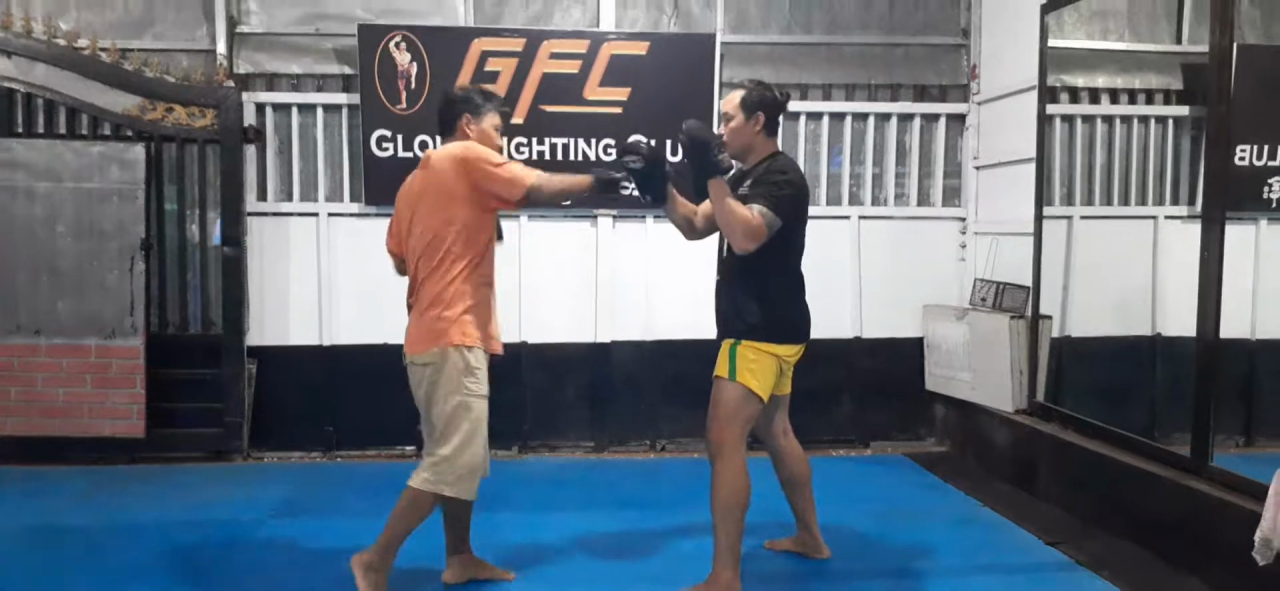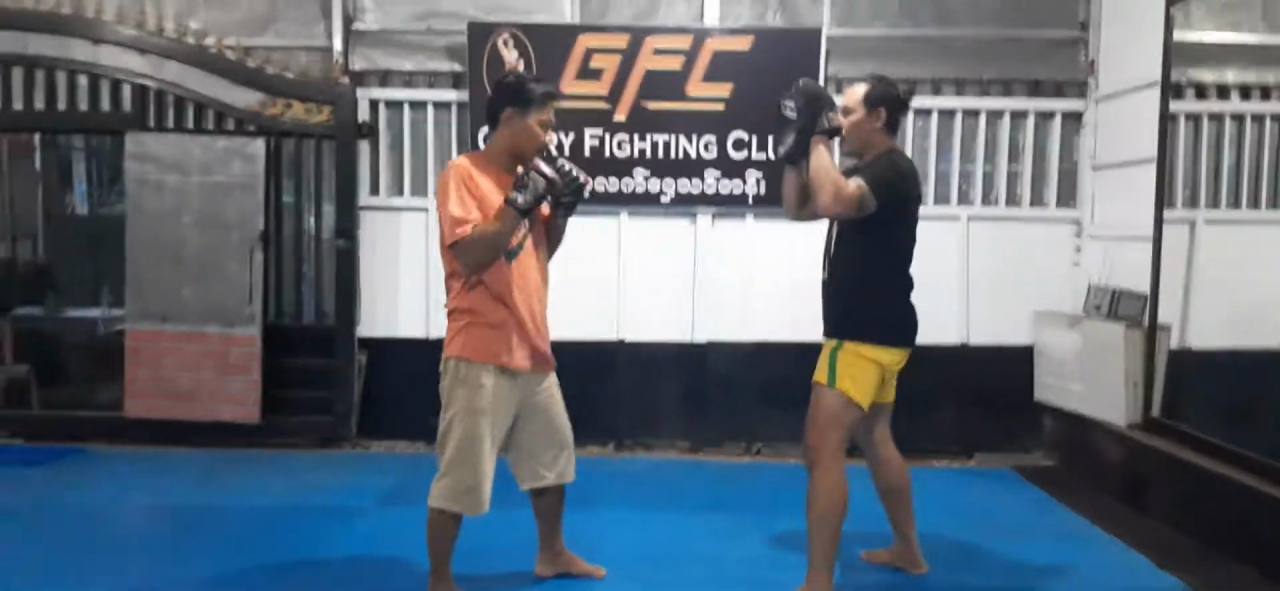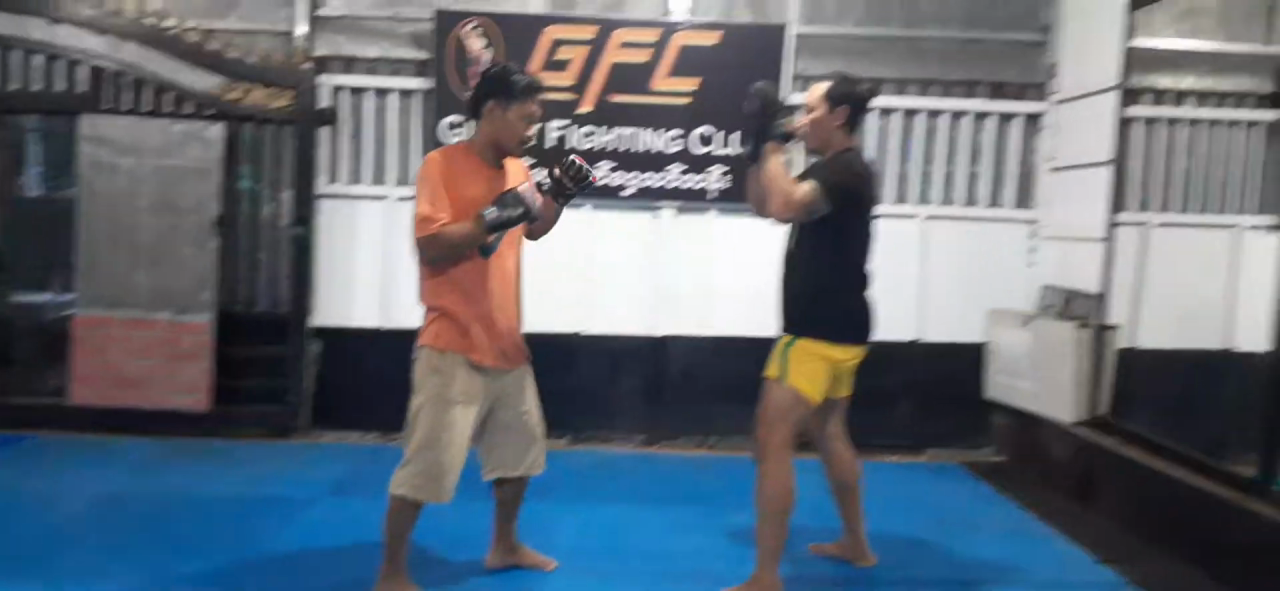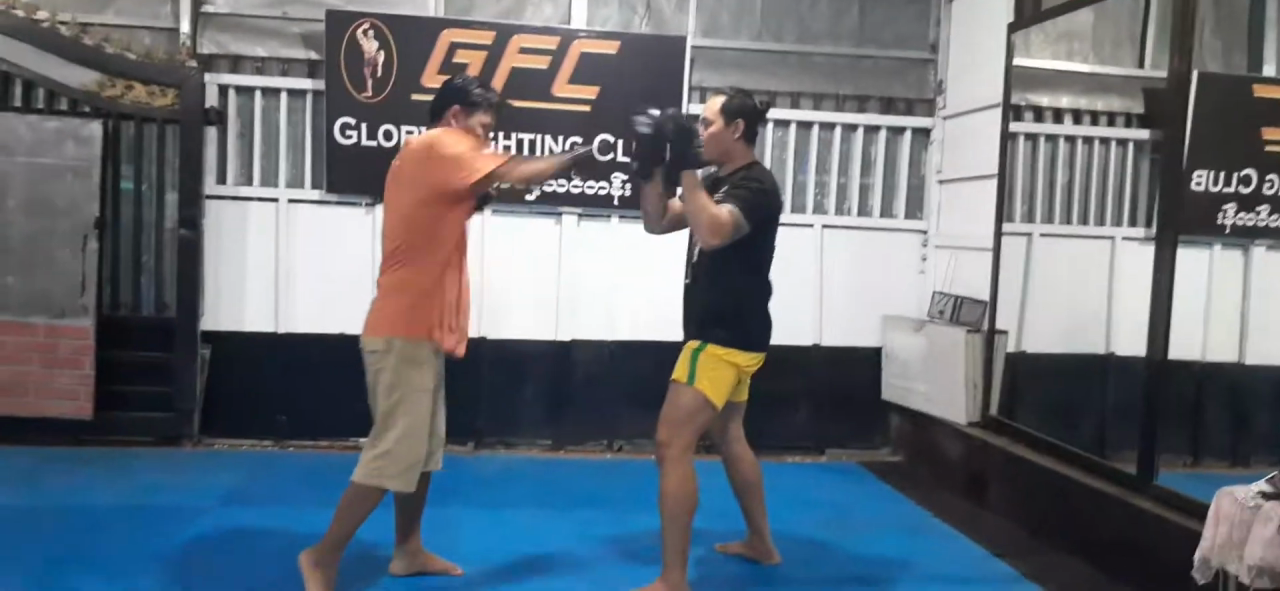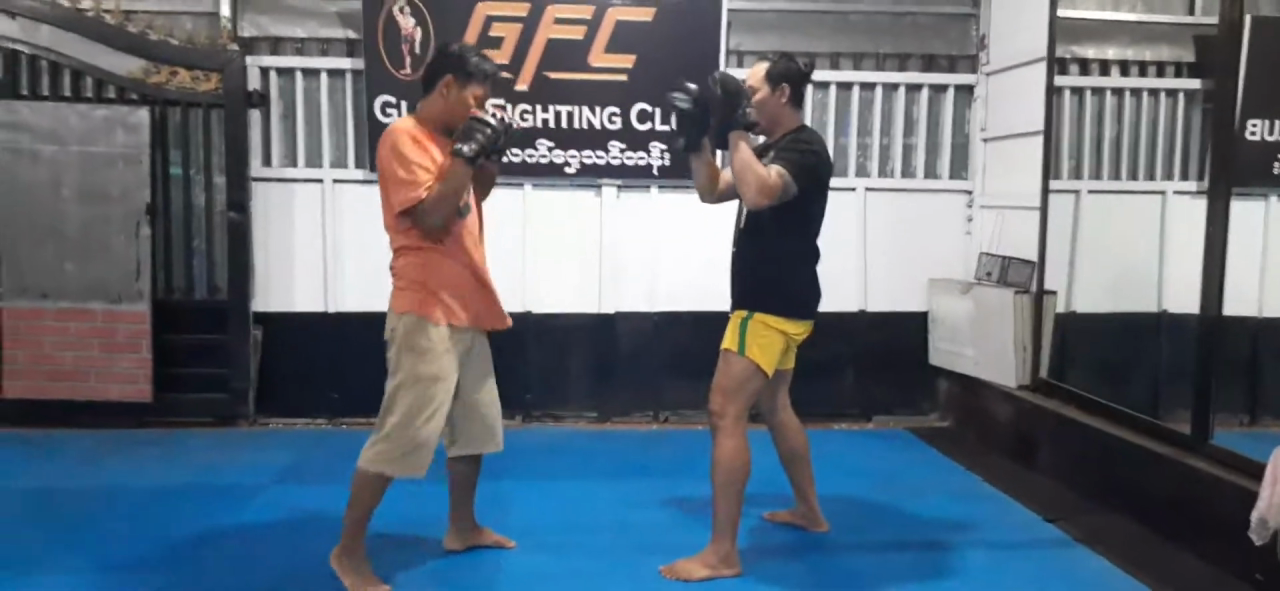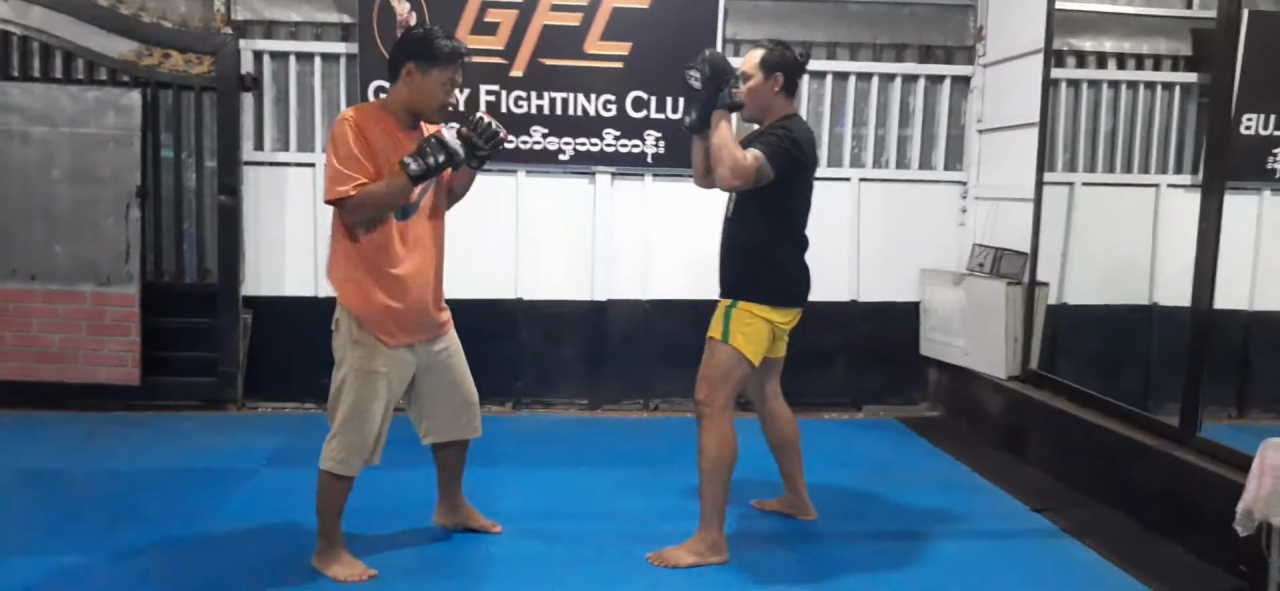
dt=0.5s
person 1, frame 1
left shoulder: (414, 181)
right shoulder: (470, 159)
left elbow: (401, 260)
right elbow: (546, 187)
right wrist: (597, 179)
left hip: (426, 338)
right hip: (454, 338)
left knee: (466, 454)
right knee: (454, 459)
person 1, frame 2
left shoulder: (523, 177)
right shoulder: (462, 172)
right elbow: (471, 254)
left wrist: (561, 208)
right wrist: (519, 204)
left hip: (530, 352)
right hip: (479, 355)
left knee: (552, 456)
right knee: (461, 473)
person 1, frame 3
left shoulder: (516, 169)
right shoulder: (443, 165)
left elbow: (535, 228)
right elbow: (431, 251)
left wrist: (562, 192)
right wrist: (492, 218)
left hip: (506, 345)
right hip: (450, 348)
left knee: (521, 447)
right knee: (430, 463)
left ankle: (505, 544)
person 1, frame 4
left shoulder: (452, 162)
right shoulder: (434, 148)
right elbow: (514, 174)
right wrist: (570, 156)
left hip: (426, 333)
right hip: (404, 333)
left knee: (423, 448)
right knee: (395, 450)
person 1, frame 5
left shoulder: (450, 138)
right shoulder: (404, 137)
left elbow: (473, 198)
right elbow: (431, 218)
left wrist: (487, 154)
right wrist: (467, 153)
left hip: (466, 312)
right hip: (426, 316)
left knee: (477, 425)
right knee: (406, 433)
left ankle: (462, 526)
person 1, frame 6
left shoulder: (429, 129)
right shoulder: (355, 125)
left elbow: (446, 199)
right elbow: (357, 212)
left wrist: (471, 159)
right wrist: (417, 166)
left hip: (429, 310)
right hip: (371, 314)
left knee: (457, 409)
right knee: (352, 434)
left ankle: (451, 506)
right ankle: (328, 545)
person 2, frame 1
left shoulder: (780, 176)
right shoulder: (746, 177)
left elbow: (745, 238)
right elbow: (695, 226)
left wrist: (711, 175)
right wrist: (659, 186)
left hip: (764, 331)
right hip: (762, 328)
left knee: (724, 442)
right knee: (775, 431)
right ankle: (810, 538)
person 2, frame 2
left shoulder: (892, 171)
right shoulder: (866, 171)
left elbow: (831, 201)
right elbow: (798, 208)
left wrist: (818, 137)
right wrist: (796, 150)
left hip: (867, 335)
right hip: (873, 331)
left knee: (822, 448)
right knee: (874, 438)
right ankle: (908, 549)
person 2, frame 3
left shoulder: (844, 170)
right shoulder: (834, 169)
left elbow: (783, 206)
right elbow: (765, 204)
left wrist: (770, 140)
right wrist: (762, 148)
left hip: (821, 333)
right hip: (835, 329)
left knee: (771, 442)
right knee: (828, 434)
right ankle: (855, 544)
person 2, frame 4
left shoulder: (755, 186)
right shoulder: (720, 183)
left elbow: (710, 234)
right elbow: (658, 222)
left wrist: (686, 169)
right wrist: (652, 168)
left hip: (726, 338)
right hip: (728, 335)
left knee: (672, 444)
right knee: (728, 437)
right ankle: (760, 543)
person 2, frame 5
left shoulder: (804, 149)
right shoulder: (772, 148)
left elbow: (758, 194)
right elbow: (713, 192)
left wrist: (736, 129)
right wrist: (698, 138)
left hip: (773, 305)
right hip: (773, 301)
left knee: (725, 413)
right knee: (774, 405)
left ankle: (722, 553)
right ankle: (809, 511)
person 2, frame 6
left shoulder: (789, 137)
right shoulder: (767, 136)
left elbow: (731, 176)
right elbow: (707, 176)
left wrist: (719, 110)
right wrist: (700, 120)
left hip: (760, 293)
right hip: (769, 290)
left knee: (711, 402)
right knee: (764, 393)
left ankle: (710, 540)
right ankle: (798, 499)
